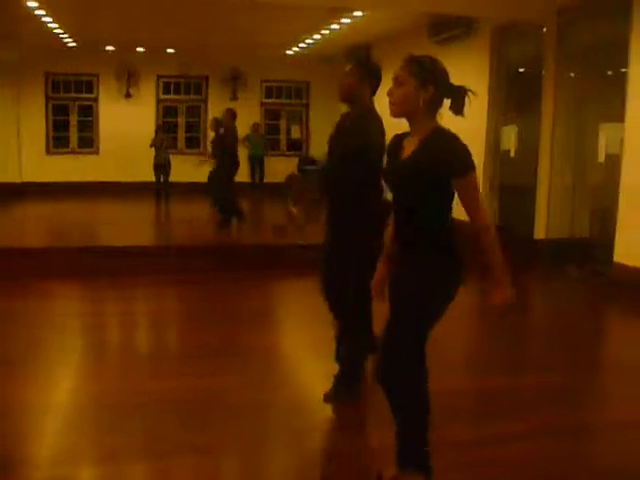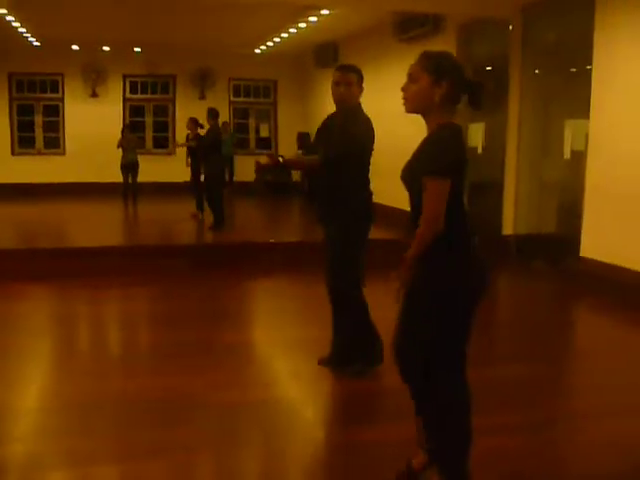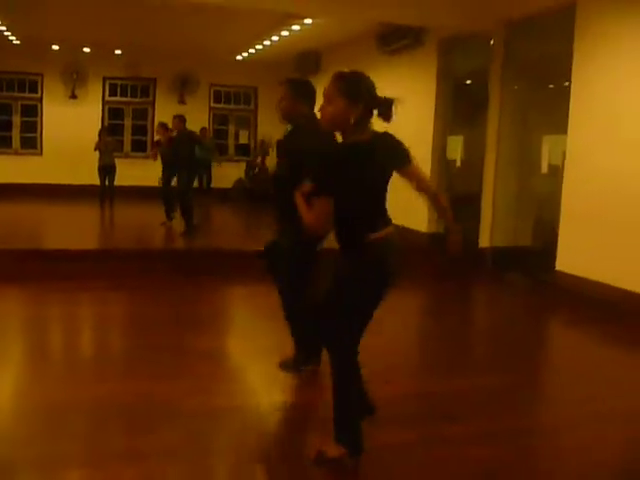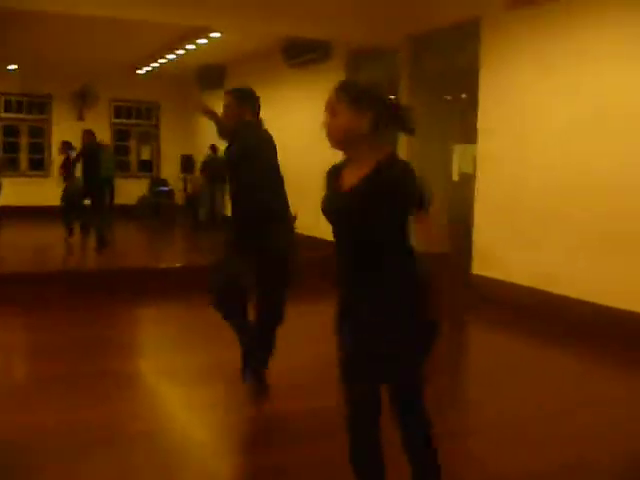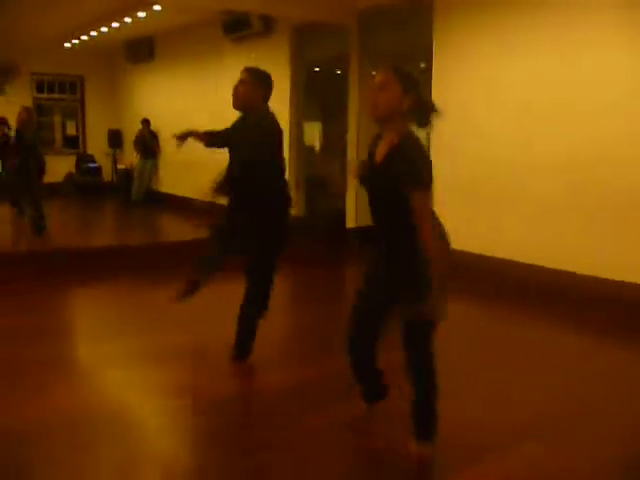
dt=1s
person 1, frame 1
left shoulder: (448, 148)
right shoulder: (397, 144)
left elbow: (479, 218)
left wrist: (501, 280)
right wrist: (384, 264)
left hip: (435, 268)
right hip: (405, 266)
left knee: (390, 364)
right knee: (408, 366)
person 1, frame 2
left shoulder: (444, 143)
right shoulder: (439, 138)
left elbow: (433, 221)
left wrist: (406, 264)
left hip: (452, 274)
right hip: (434, 269)
left knee: (446, 369)
right knee: (408, 352)
right ankle: (434, 444)
person 1, frame 3
left shoulder: (337, 160)
right shoulder: (387, 144)
left elbow: (317, 227)
right elbow: (425, 186)
left wrist: (299, 196)
right wrist: (451, 223)
left hip: (364, 260)
right hip: (374, 253)
left knee: (341, 346)
right knee: (326, 323)
left ankle: (347, 440)
right ankle: (360, 403)
person 1, frame 4
left shoulder: (397, 175)
right shoulder: (336, 176)
left hip: (400, 299)
right hip: (356, 299)
left knee: (406, 401)
right knee: (362, 409)
person 1, frame 5
left shoulder: (411, 154)
right shoulder: (379, 143)
left elbow: (427, 225)
left wrist: (436, 290)
left hip: (419, 259)
right hip: (389, 255)
left knee: (418, 352)
right knee: (358, 340)
left ankle: (424, 434)
right ankle: (374, 393)
person 2, frame 1
left shoulder: (367, 126)
right shoulder: (351, 119)
left elbow: (346, 177)
left hip: (360, 222)
right hip: (346, 218)
left knee: (354, 295)
right knee: (335, 287)
left ankle: (348, 377)
right ankle: (362, 343)
person 2, frame 2
left shoulder: (359, 126)
right shoulder: (332, 121)
left elbow: (325, 161)
right elbow: (319, 159)
left hip: (351, 213)
right hip: (334, 211)
left knee: (344, 282)
right knee: (339, 281)
left ankle: (367, 350)
right ankle: (344, 351)
person 2, frame 3
left shoulder: (303, 136)
right shoulder: (310, 134)
left elbow: (282, 180)
left hip: (302, 225)
right hip: (295, 222)
left knee: (292, 286)
left ankle: (307, 351)
person 2, frame 4
left shoulder: (253, 138)
right shoulder: (247, 139)
right wrist: (218, 121)
left hip: (271, 233)
right hip: (246, 232)
left knee: (270, 310)
right knee: (225, 292)
left ankle: (255, 363)
right ankle: (253, 351)
person 2, frame 5
left shoulder: (262, 123)
right shoulder: (249, 121)
left elbow: (247, 163)
right elbow: (226, 138)
right wrist: (199, 134)
left hip: (268, 213)
right hip: (244, 208)
left knee: (259, 281)
left ankle: (243, 345)
